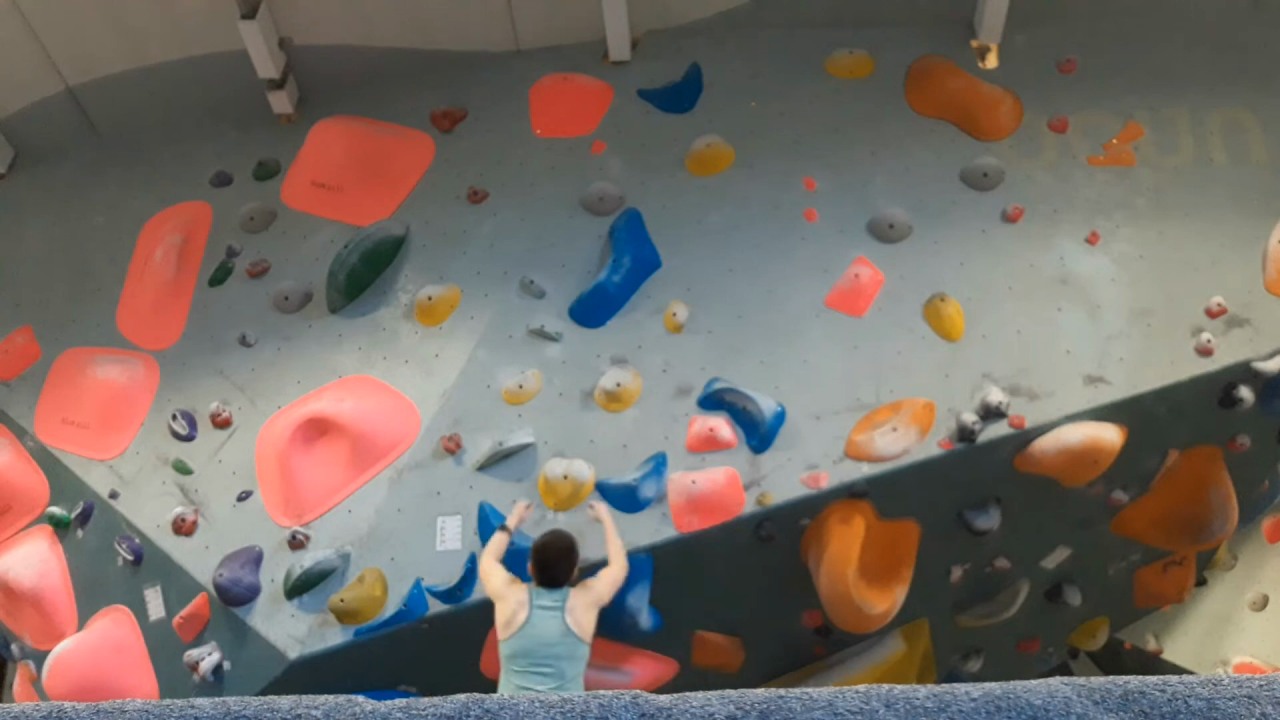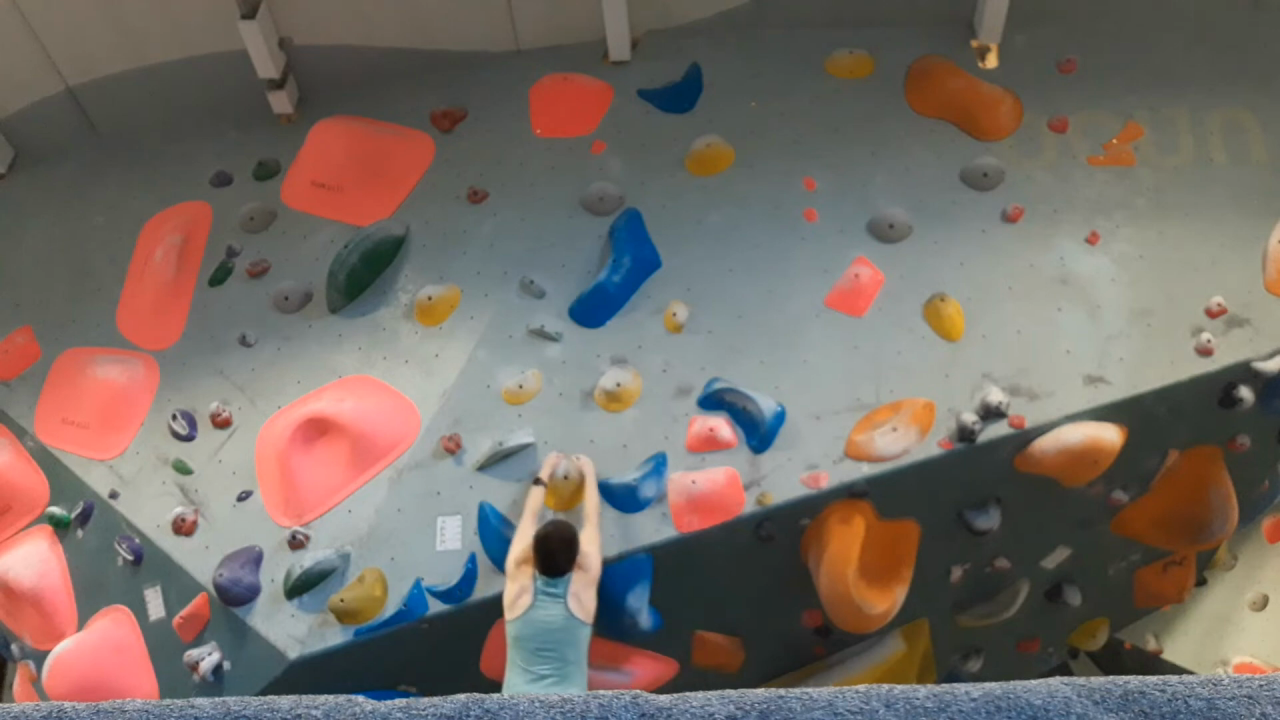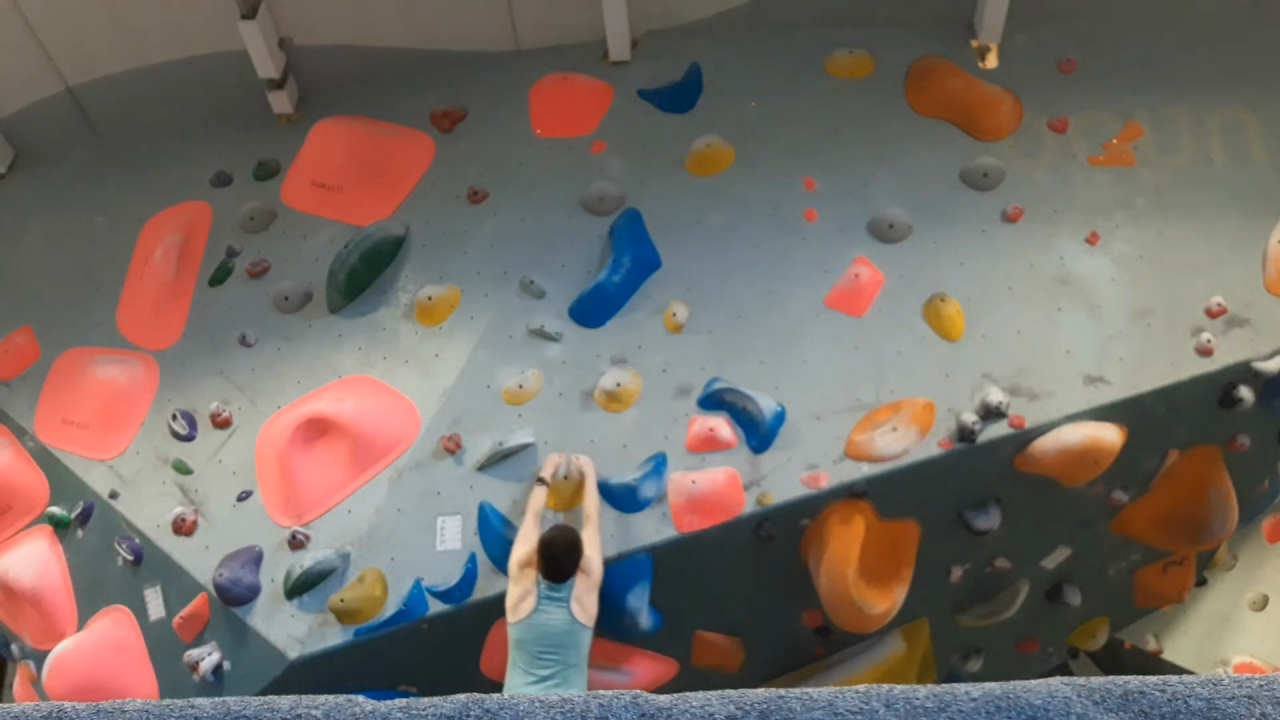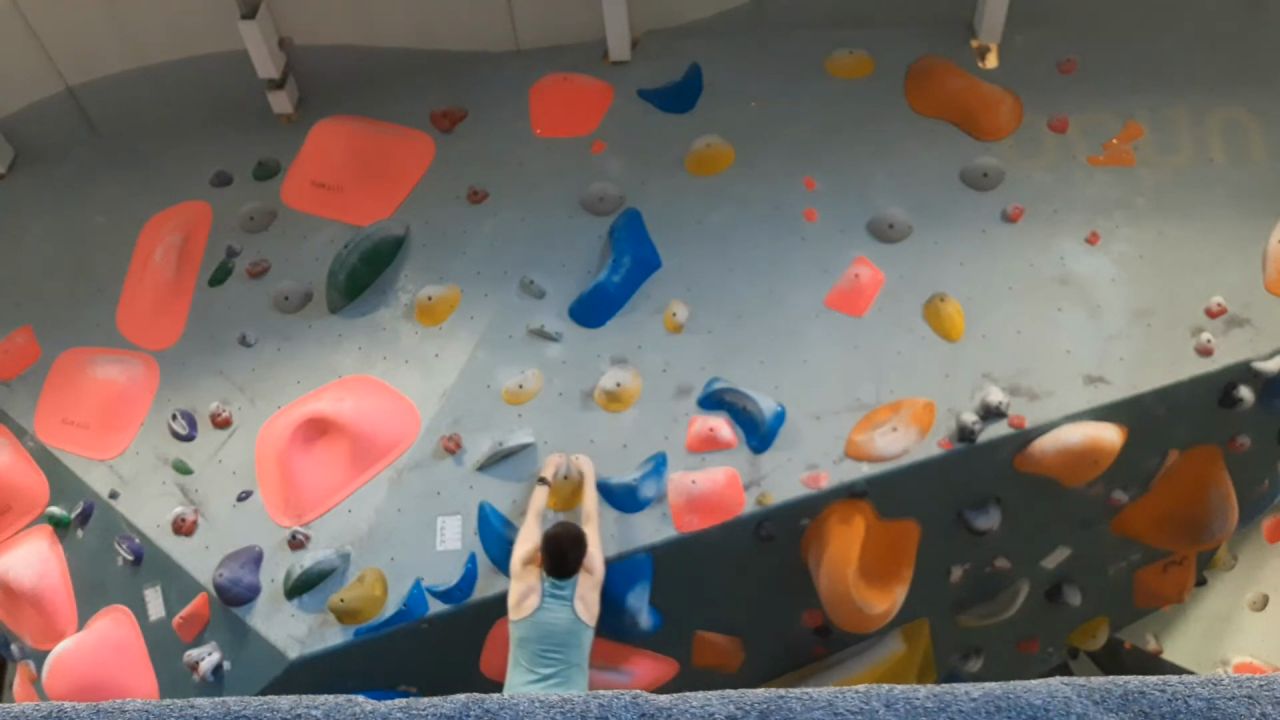
dt=0.7s
person 1, frame 1
left shoulder: (510, 597)
right shoulder: (586, 602)
left elbow: (487, 561)
right elbow: (619, 565)
left wrist: (511, 522)
right wrist: (606, 519)
person 1, frame 2
left shoulder: (518, 580)
right shoulder: (584, 584)
left elbow: (529, 518)
right elbow: (591, 521)
left wrist: (544, 474)
right wrist: (589, 473)
person 1, frame 3
left shoulder: (522, 584)
right shoulder: (585, 589)
left elbow: (532, 518)
right elbow: (591, 522)
left wrist: (546, 475)
right wrist: (589, 474)
person 1, frame 4
left shoulder: (524, 583)
right shoulder: (588, 588)
left elbow: (533, 518)
right elbow: (591, 521)
left wrist: (547, 475)
right wrist: (588, 474)
